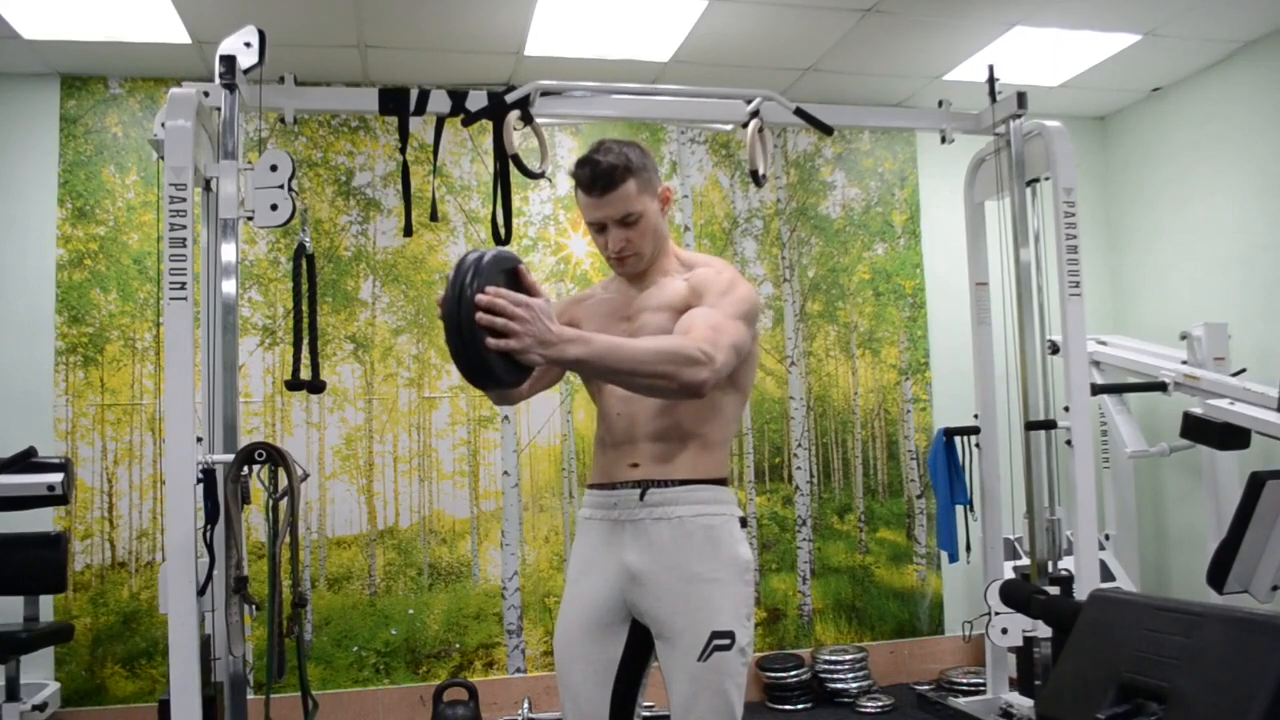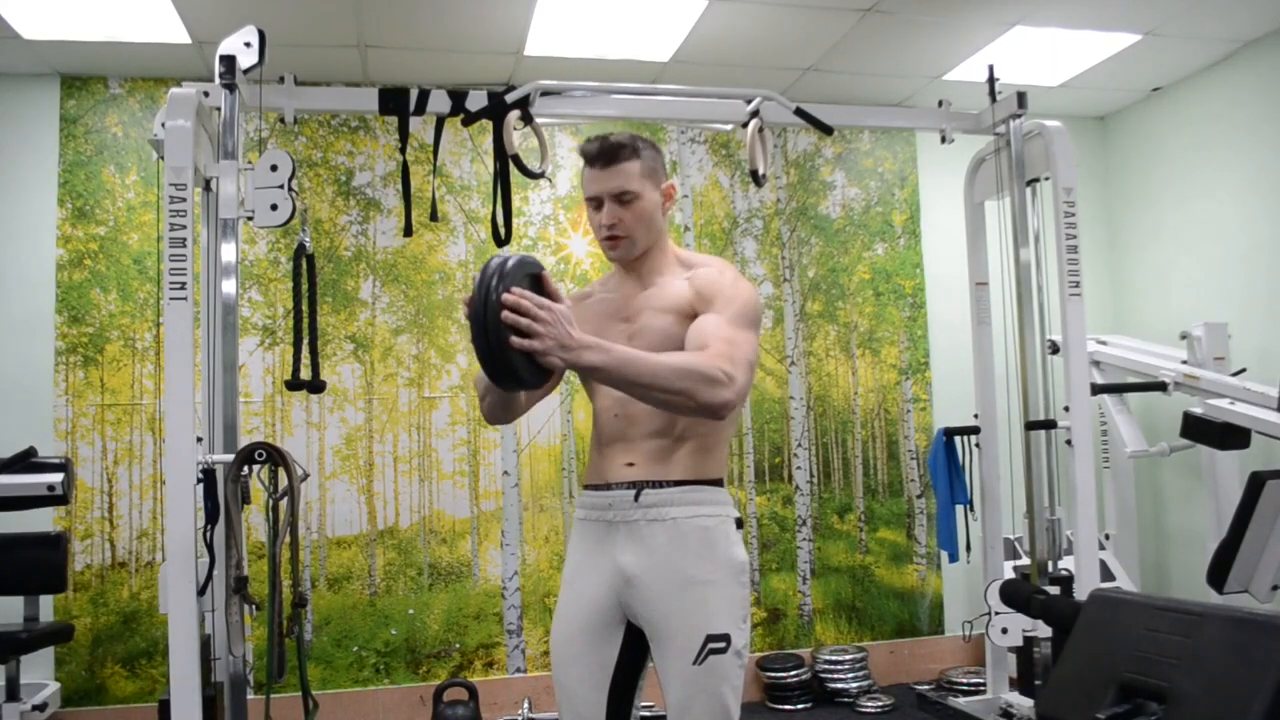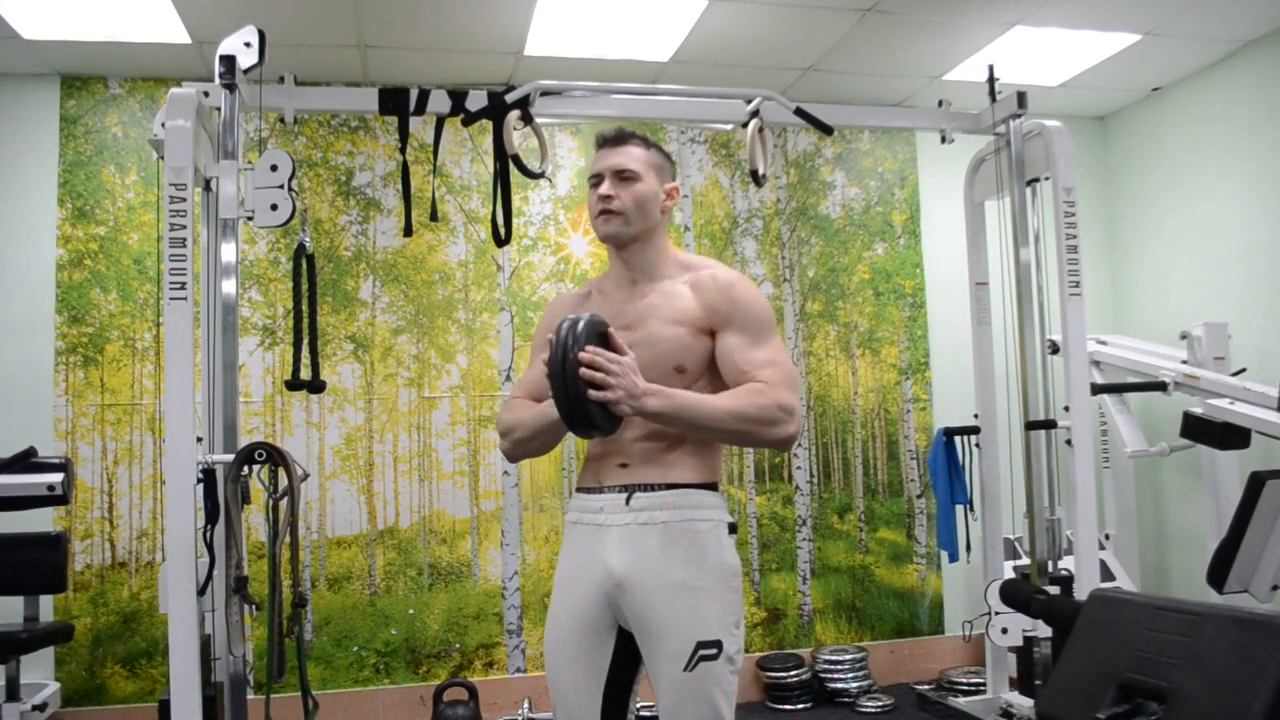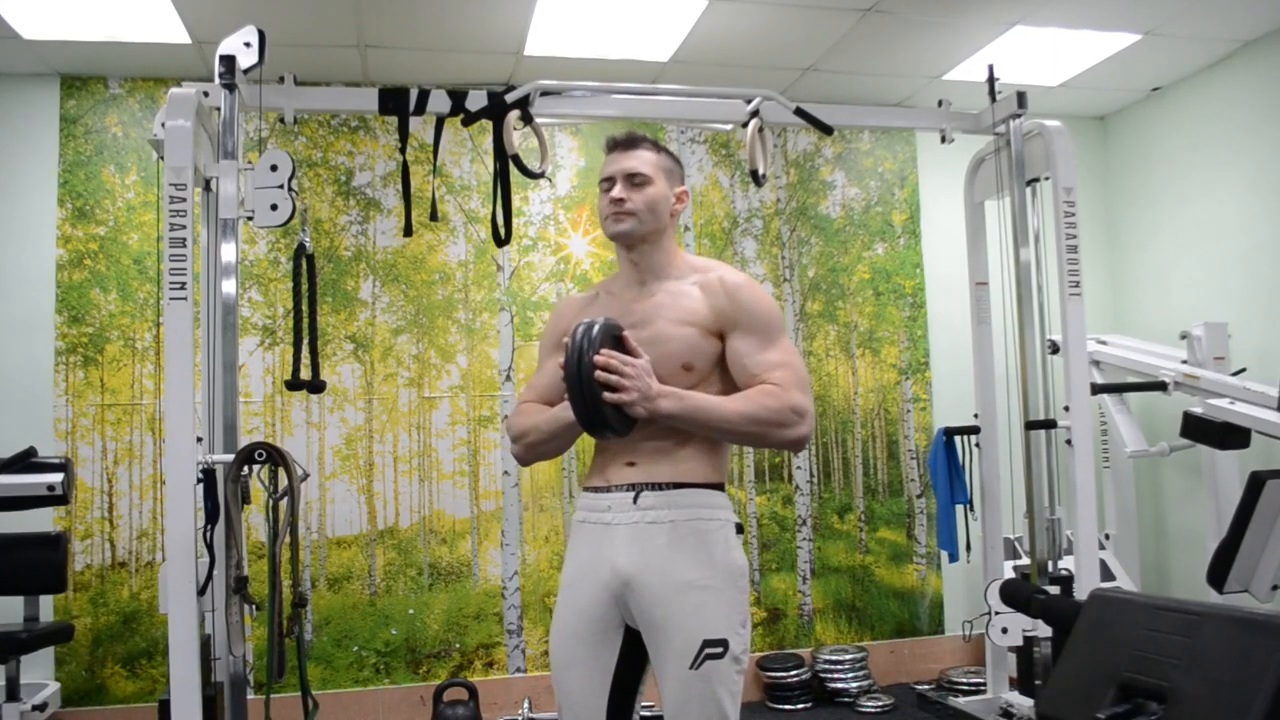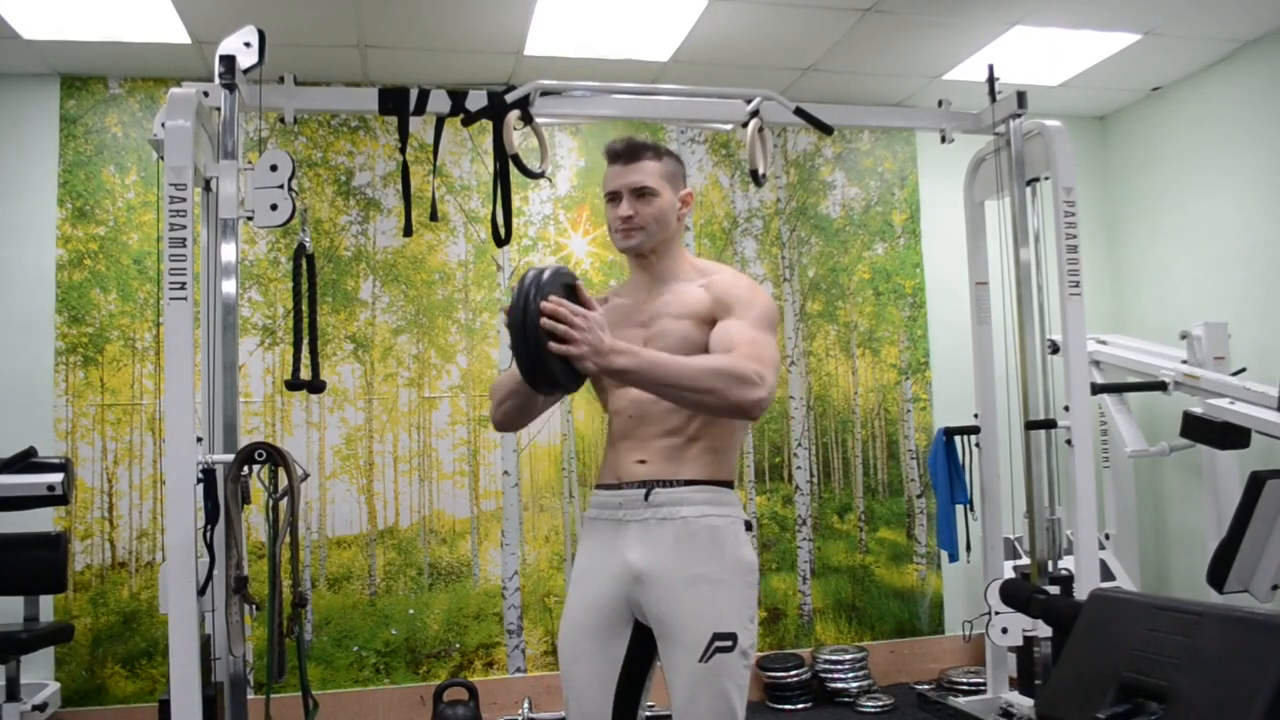
dt=0.5s
person 1, frame 1
left shoulder: (720, 286)
right shoulder: (582, 308)
left elbow: (695, 368)
right elbow: (512, 385)
left wrist: (560, 342)
right wrist: (491, 341)
left hip: (692, 528)
right hip: (600, 531)
person 1, frame 2
left shoulder: (716, 286)
right shoulder: (575, 305)
left elbow: (720, 388)
right elbow: (496, 410)
left wrist: (584, 350)
right wrist: (507, 348)
left hip: (686, 529)
right hip: (595, 532)
person 1, frame 3
left shoulder: (719, 291)
right shoulder: (568, 311)
left elbow: (780, 415)
right elbow: (513, 436)
left wrist: (645, 397)
left hip: (682, 531)
right hip: (587, 534)
person 1, frame 4
left shoulder: (728, 293)
right shoulder: (575, 314)
left elbow: (793, 417)
right elbow: (523, 438)
left wrist: (659, 399)
left hip: (689, 531)
right hip: (594, 534)
person 1, frame 5
left shoulder: (732, 293)
right shoulder: (589, 313)
left elbow: (748, 388)
right elbow: (504, 413)
left wrist: (614, 356)
left hip: (698, 528)
right hip: (605, 530)
